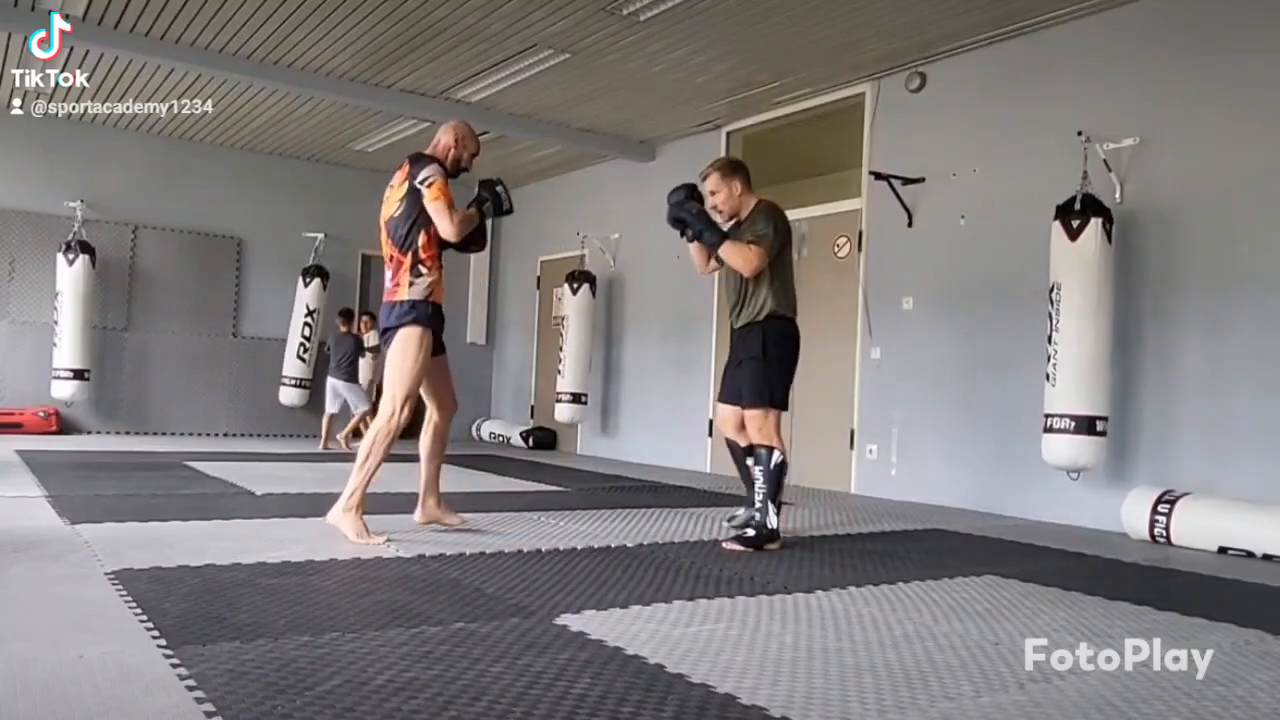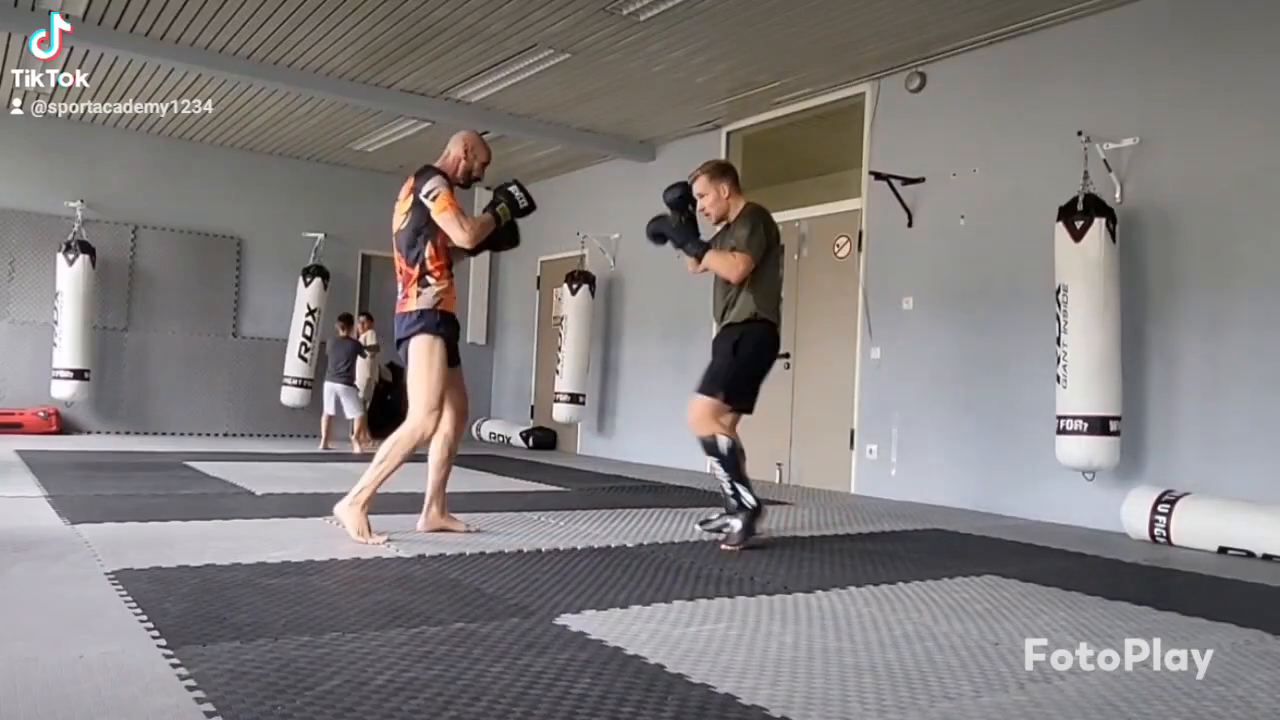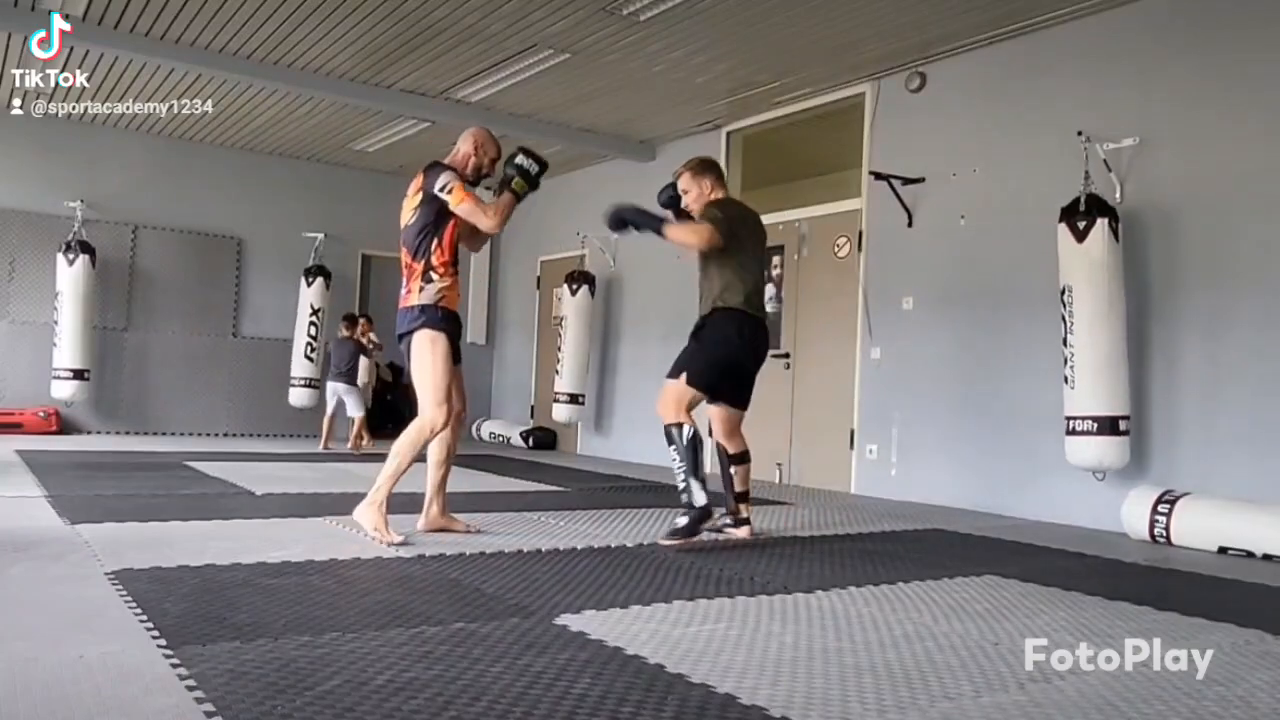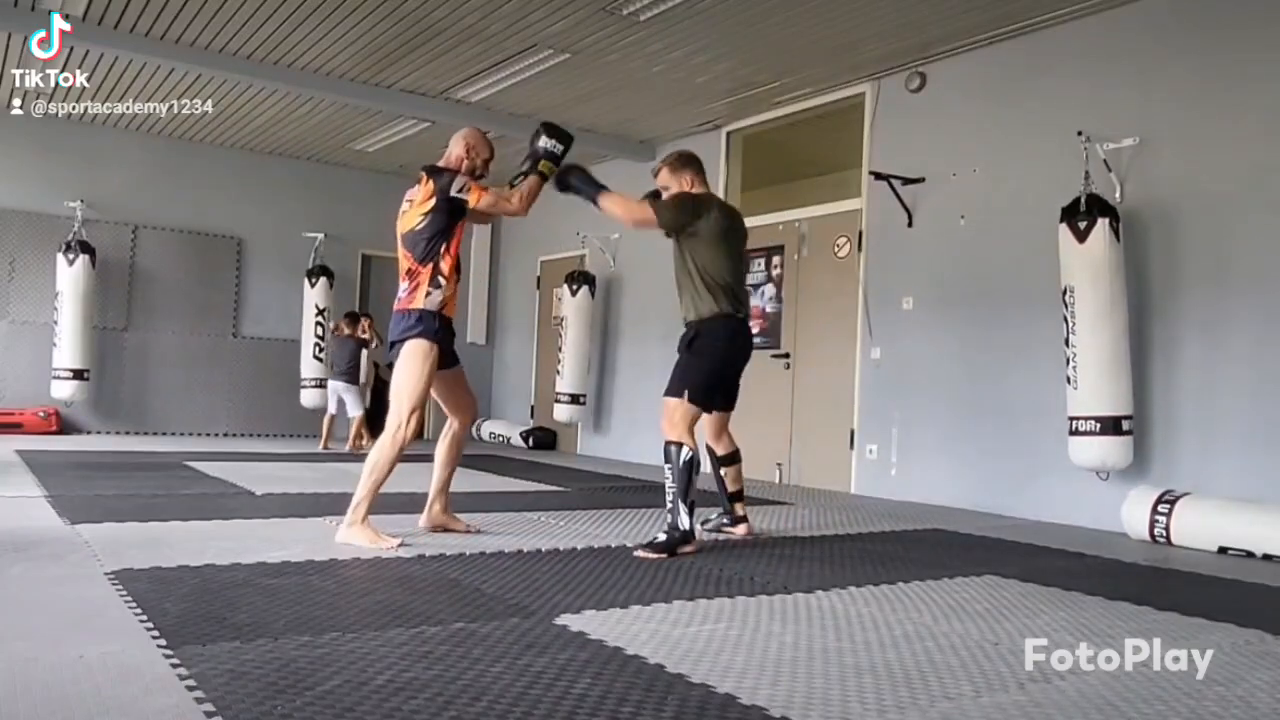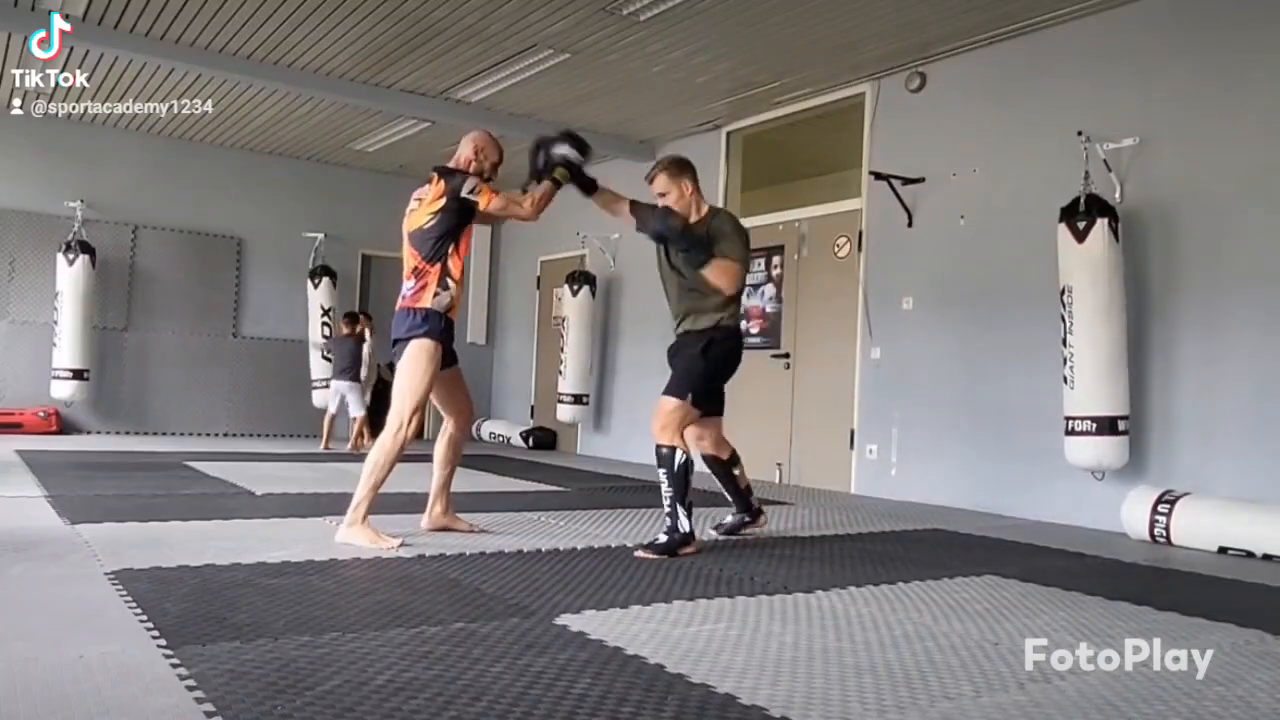
dt=0.2s
person 1, frame 1
left shoulder: (408, 179)
right shoulder: (427, 171)
right elbow: (452, 228)
left wrist: (462, 235)
right wrist: (483, 207)
left hip: (417, 307)
right hip: (412, 307)
left knee: (444, 405)
right knee: (396, 410)
left ankle: (429, 503)
right ankle: (347, 507)
person 1, frame 2
left shoulder: (429, 191)
right shoulder: (431, 183)
right elbow: (465, 236)
left wrist: (485, 234)
right wrist: (500, 210)
left hip: (437, 318)
right hip: (422, 317)
left knee: (456, 414)
right knee: (425, 420)
left ankle: (433, 511)
right ankle: (357, 500)
person 1, frame 3
left shoulder: (440, 189)
right shoulder: (440, 177)
left elbow: (474, 240)
right elbow: (490, 223)
left wrist: (507, 191)
right wrist: (514, 187)
left hip: (436, 314)
right hip: (425, 313)
left knee: (454, 414)
right knee: (436, 414)
left ankle: (433, 511)
right ankle: (373, 504)
person 1, frame 4
left shoulder: (428, 189)
right shoulder: (448, 183)
left elbow: (485, 211)
right elbow: (516, 205)
left wrist: (528, 171)
right wrist: (546, 163)
left hip: (427, 319)
right hip: (419, 319)
left knee: (463, 413)
right knee: (403, 422)
left ankle: (436, 509)
right ankle: (354, 521)
person 1, frame 5
left shoulder: (438, 190)
right shoulder: (458, 184)
left elbow: (499, 208)
right elbow: (527, 210)
left wrist: (544, 173)
right wrist: (559, 172)
left hip: (428, 320)
right hip: (422, 319)
left knee: (460, 414)
right knee: (402, 422)
left ankle: (438, 509)
right ankle: (354, 519)
person 2, frame 1
left shoulder: (768, 216)
right shoulder: (741, 226)
left elbow: (750, 263)
right elbow: (705, 265)
left wrist: (707, 227)
right wrist: (694, 230)
left hip: (771, 332)
right hip: (748, 334)
left knee: (761, 428)
right knee: (728, 420)
left ankle: (767, 526)
right ankle: (759, 505)
person 2, frame 2
left shoulder: (752, 218)
right shoulder: (734, 228)
left elbow: (735, 269)
right elbow: (701, 263)
left wrist: (687, 241)
right wrist: (684, 223)
left hip: (750, 335)
right hip: (742, 337)
left knee: (702, 416)
right knee: (715, 426)
left ankle: (747, 503)
right ankle: (735, 511)
person 2, frame 3
left shoulder: (724, 211)
right shoulder: (745, 220)
left elbow: (700, 238)
right elbow: (708, 251)
left wrist: (646, 219)
right wrist: (680, 214)
left hip: (726, 327)
right hip: (750, 331)
left knee: (671, 403)
right knee: (726, 424)
left ankle: (695, 505)
right ankle: (738, 514)
person 2, frame 4
left shoulder: (697, 207)
right shoulder: (727, 219)
left elbow: (635, 213)
left wrist: (583, 183)
right wrist: (661, 204)
left hip: (712, 334)
right hip: (731, 335)
left knee: (673, 423)
right knee: (714, 429)
left ankle: (679, 530)
right ankle: (736, 516)
person 2, frame 5
left shoulder: (723, 225)
right shoulder: (667, 220)
left elbow: (731, 281)
right elbow: (619, 206)
left wrist: (690, 243)
right wrist: (583, 181)
left hip: (714, 341)
right hip: (690, 341)
left knee: (665, 423)
right knee: (703, 435)
left ankle: (680, 531)
right ankle: (749, 510)
